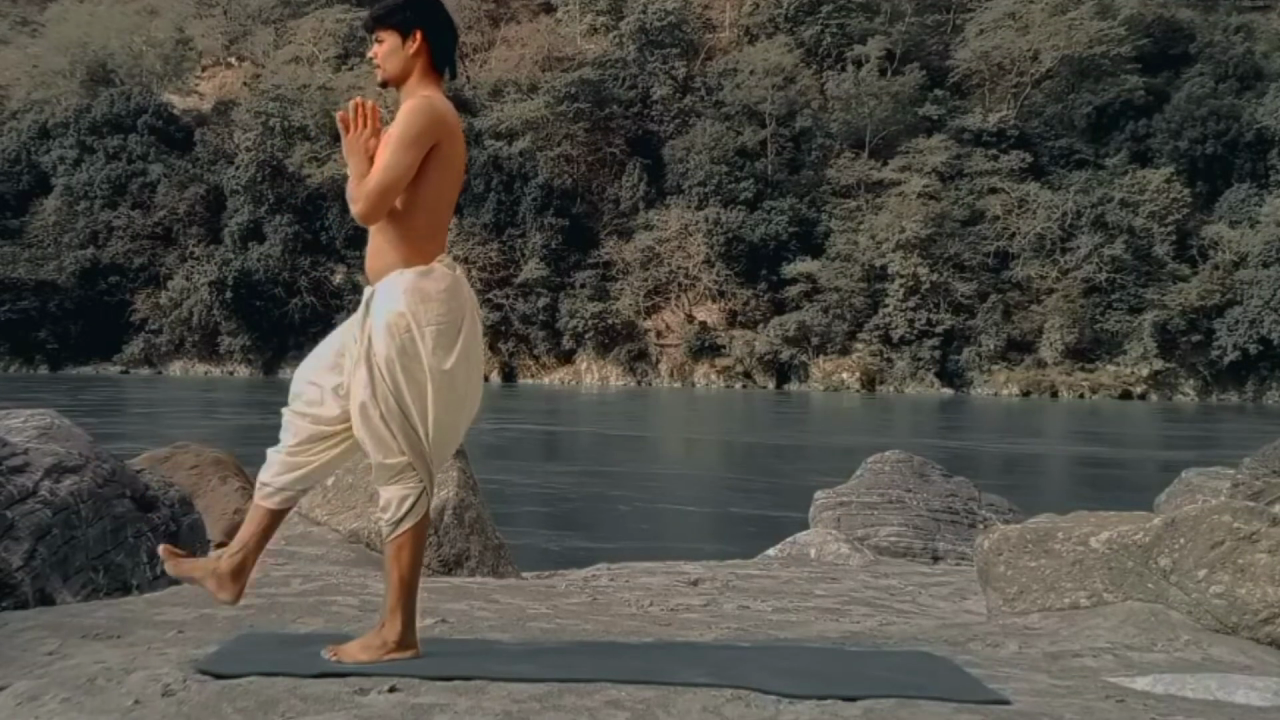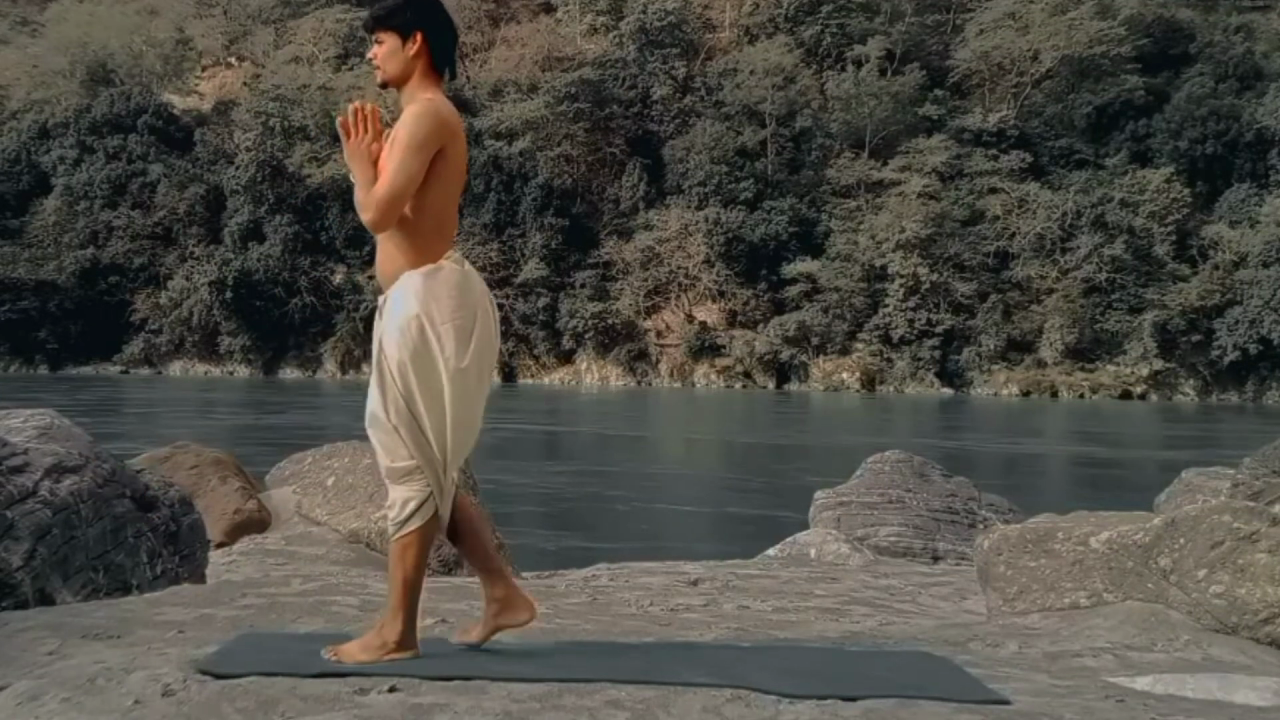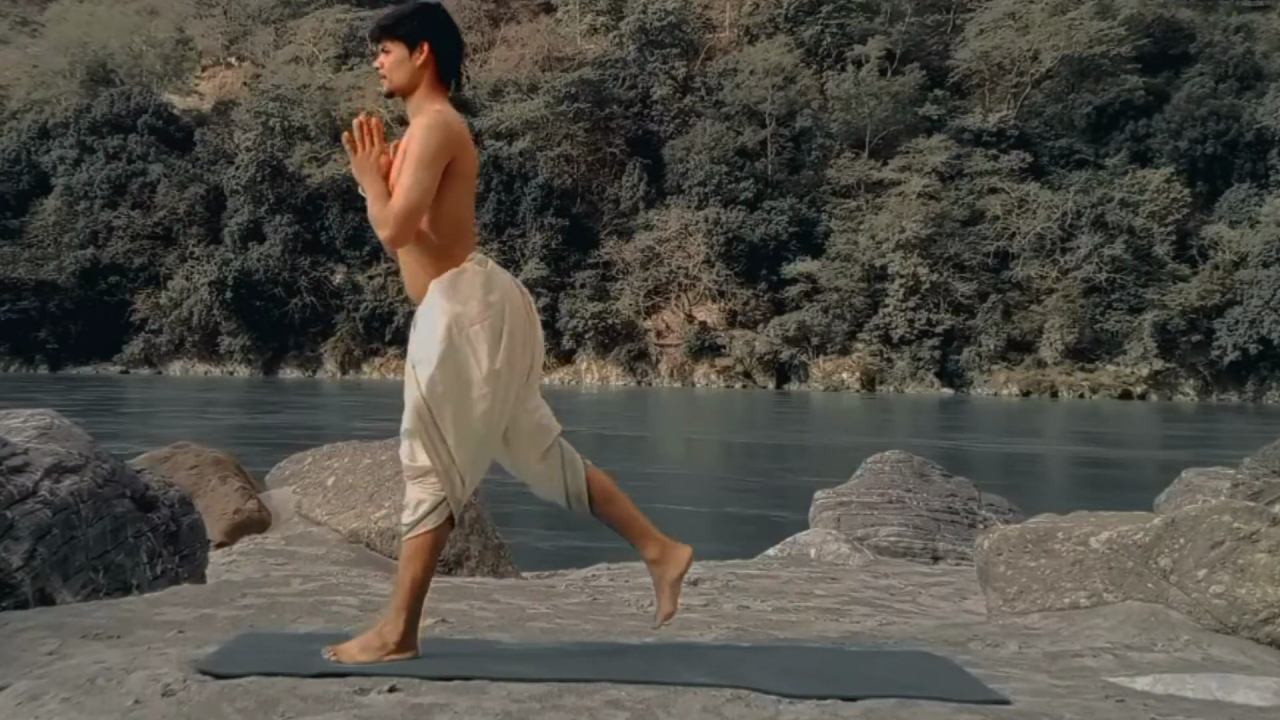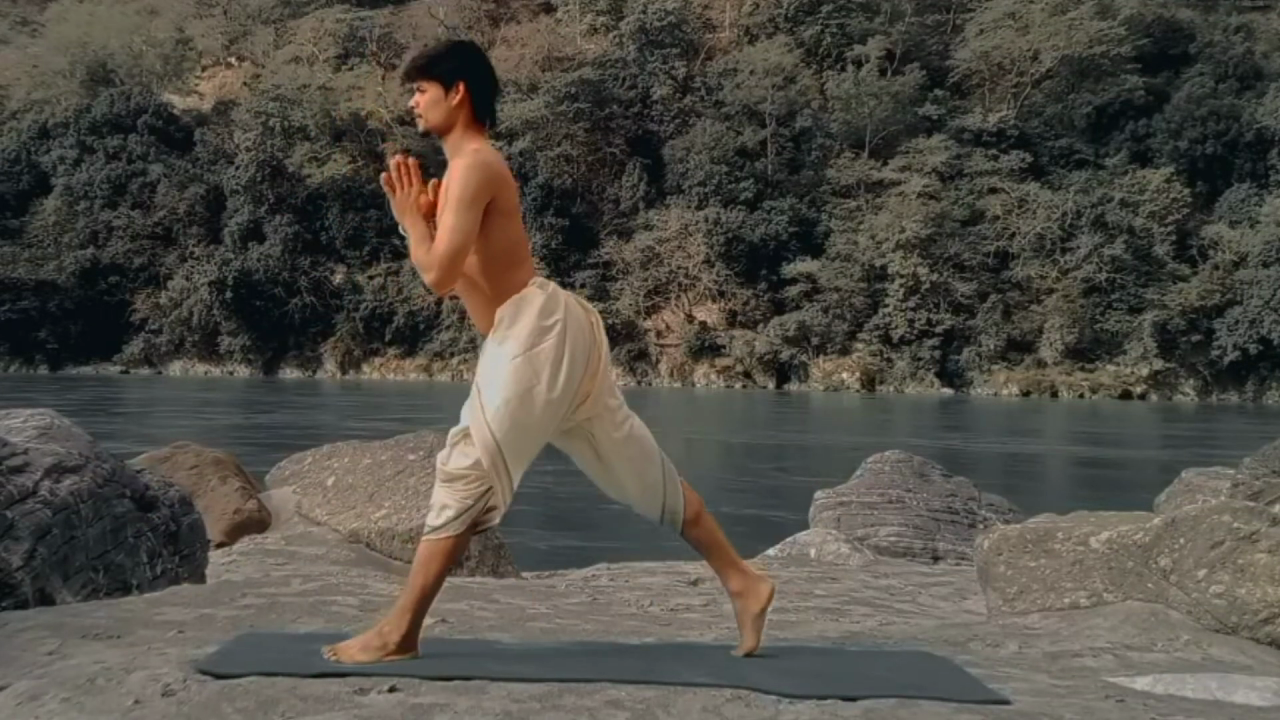
dt=0.2s
person 1, frame 1
left shoulder: (421, 110)
right shoulder: (427, 117)
left elbow: (367, 207)
left wrist: (356, 155)
right wrist: (370, 152)
left hip: (413, 302)
right hip: (398, 301)
left knee: (399, 468)
right knee: (310, 416)
left ankle: (396, 631)
right ankle: (235, 562)
person 1, frame 2
left shoulder: (424, 113)
right shoulder: (426, 115)
left elbow: (376, 214)
left wrist: (358, 161)
right wrist: (373, 156)
left hip: (424, 304)
right hip: (420, 302)
left knee: (410, 469)
right knee: (413, 463)
left ankle: (394, 631)
right ankle: (502, 595)
person 1, frame 3
left shoulder: (433, 125)
right shoulder: (434, 128)
left elbow: (393, 232)
right elbow: (415, 227)
left wrist: (367, 176)
right wrist: (383, 171)
left hip: (463, 308)
right hip: (465, 304)
left knee: (431, 470)
right knee: (540, 455)
left ankle: (396, 631)
right ankle: (661, 552)
person 1, frame 4
left shoulder: (471, 164)
right shoulder: (473, 165)
left elbow: (438, 275)
right elbow: (461, 267)
left wrist: (409, 217)
right wrist: (425, 216)
left hip: (537, 329)
right hip: (540, 328)
left knee: (464, 475)
right knee: (637, 469)
left ankle: (397, 632)
right ankle: (742, 581)
